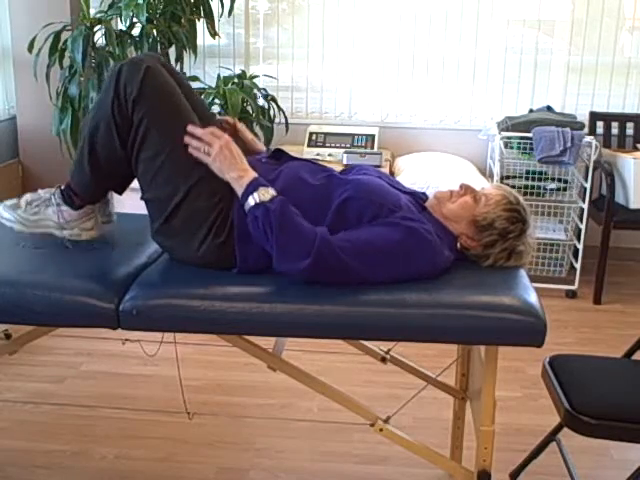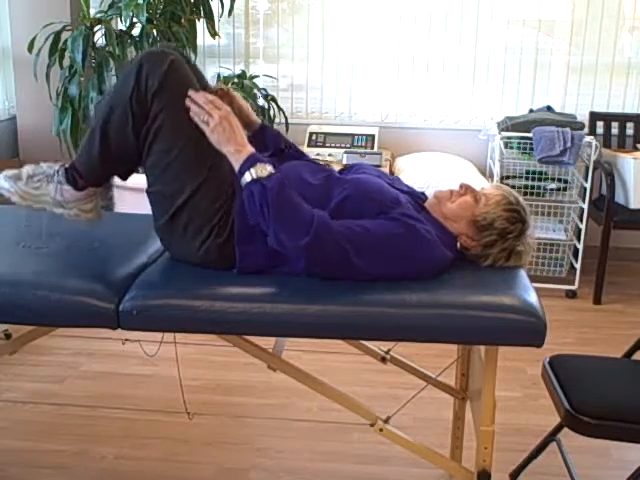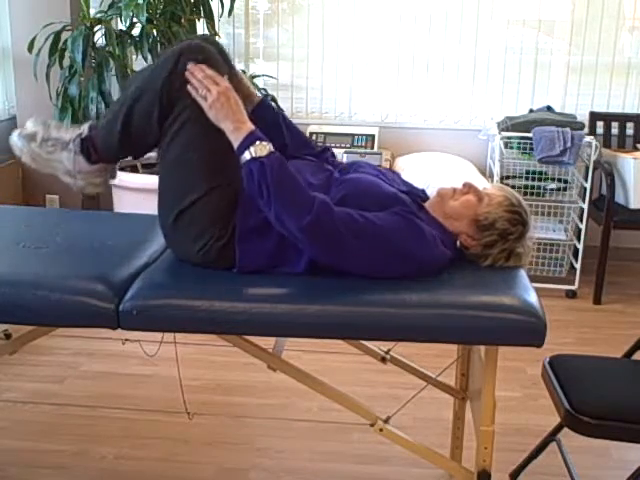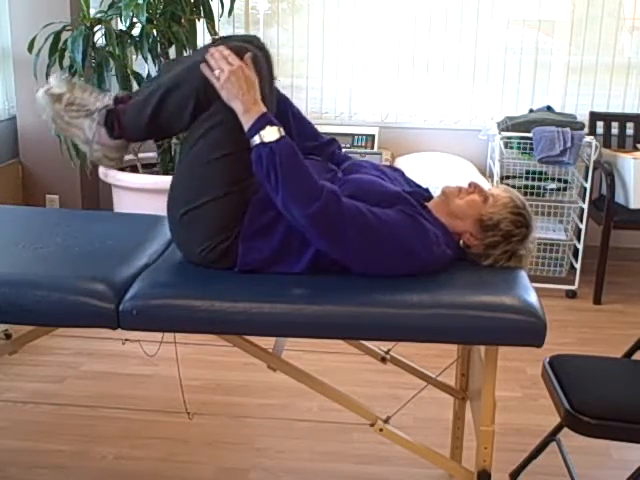
dt=0.2s
person 1, frame 1
left shoulder: (418, 245)
right shoulder: (417, 205)
left elbow: (306, 255)
left wrist: (241, 174)
right wrist: (256, 152)
left hip: (215, 229)
right hip: (239, 188)
left knee: (135, 82)
right knee: (147, 73)
left ankle: (77, 207)
right ankle: (87, 196)
person 1, frame 2
left shoulder: (415, 245)
right shoulder: (415, 204)
left elbow: (306, 237)
right elbow: (324, 179)
left wrist: (238, 147)
right wrist: (252, 125)
left hip: (215, 230)
right hip: (241, 191)
left knee: (154, 74)
right knee: (164, 67)
left ankle: (77, 186)
right ankle: (88, 175)
person 1, frame 3
left shoulder: (413, 244)
right shoulder: (413, 200)
left elbow: (307, 219)
right elbow: (323, 163)
left wrist: (235, 123)
right wrist: (251, 101)
left hip: (213, 234)
right hip: (247, 195)
left knee: (186, 67)
right knee: (201, 56)
left ankle: (89, 155)
right ankle: (97, 146)
person 1, frame 4
left shoulder: (414, 242)
right shoulder: (416, 198)
left elbow: (314, 207)
right elbow: (326, 154)
left wrist: (248, 106)
right wrist: (262, 93)
left hip: (217, 235)
right hip: (252, 195)
left knee: (224, 76)
right knee: (245, 51)
left ankle: (111, 125)
right ankle: (121, 113)
